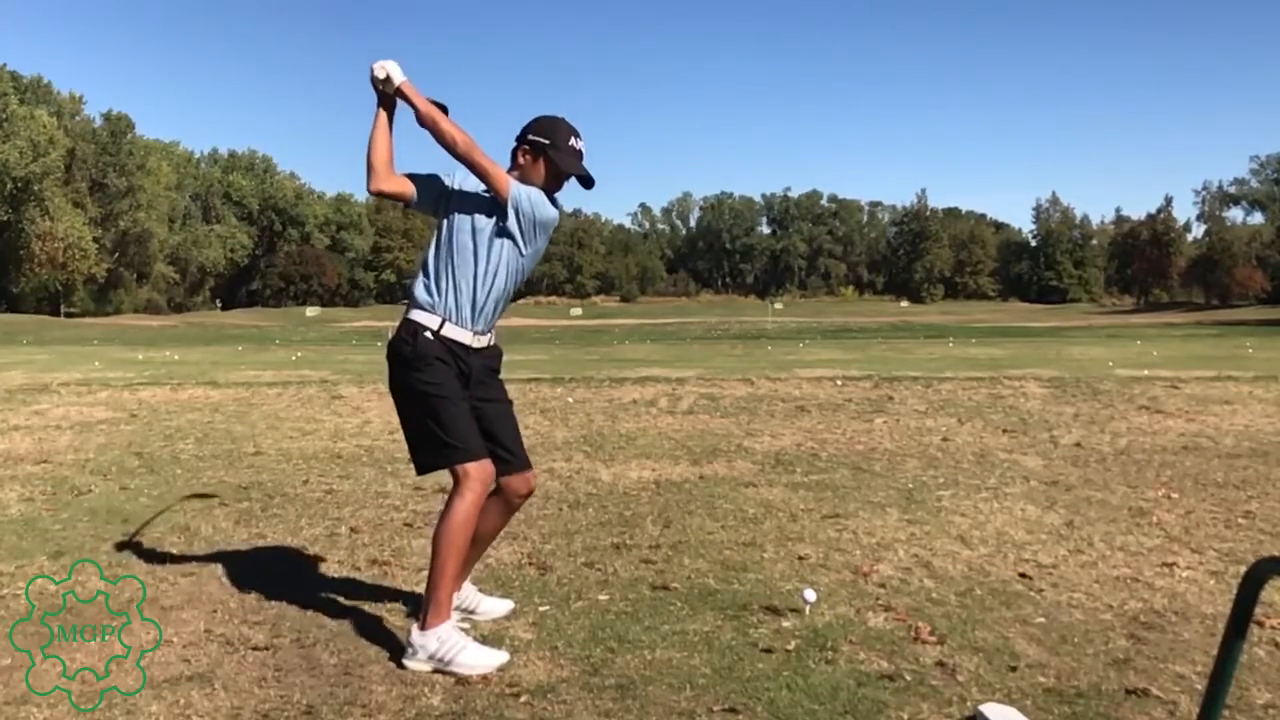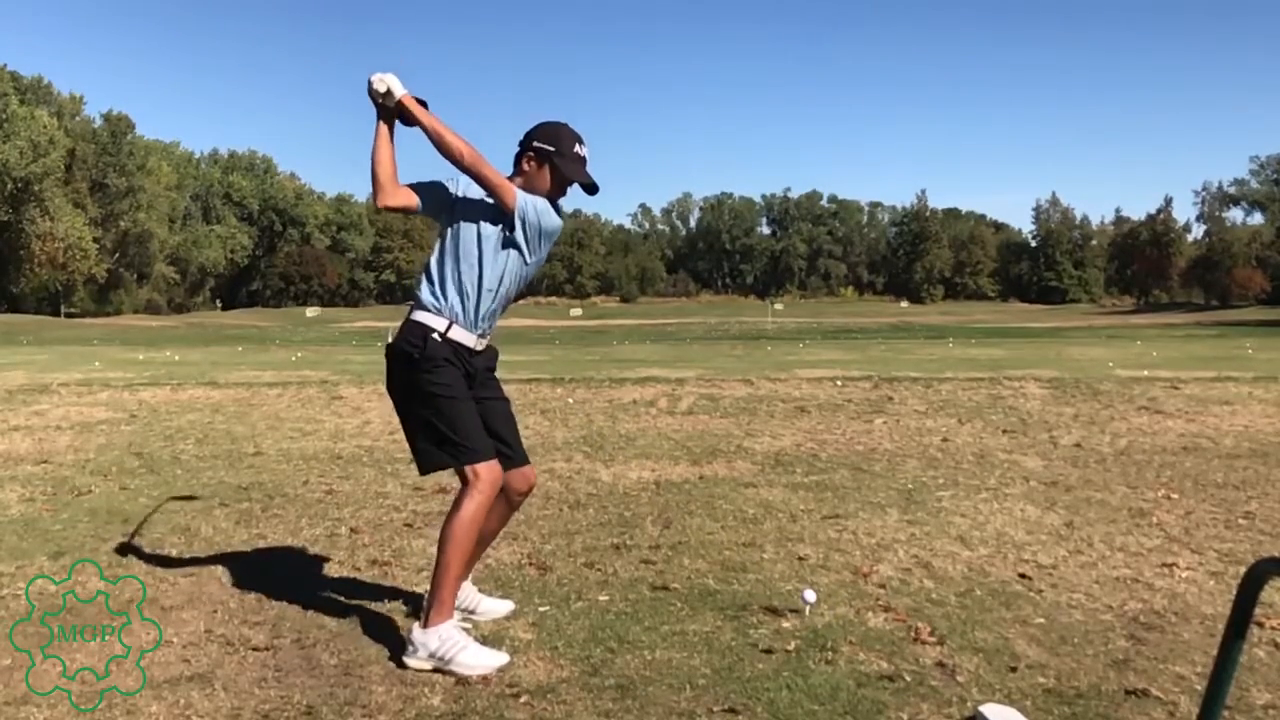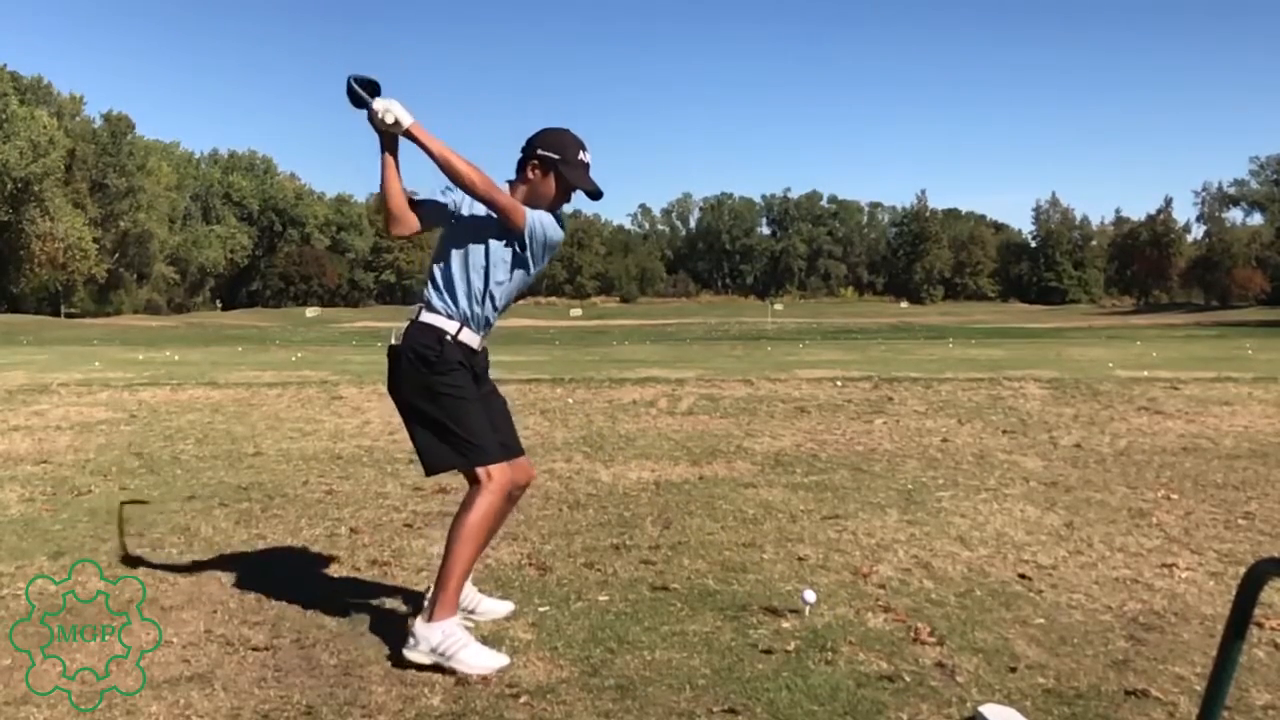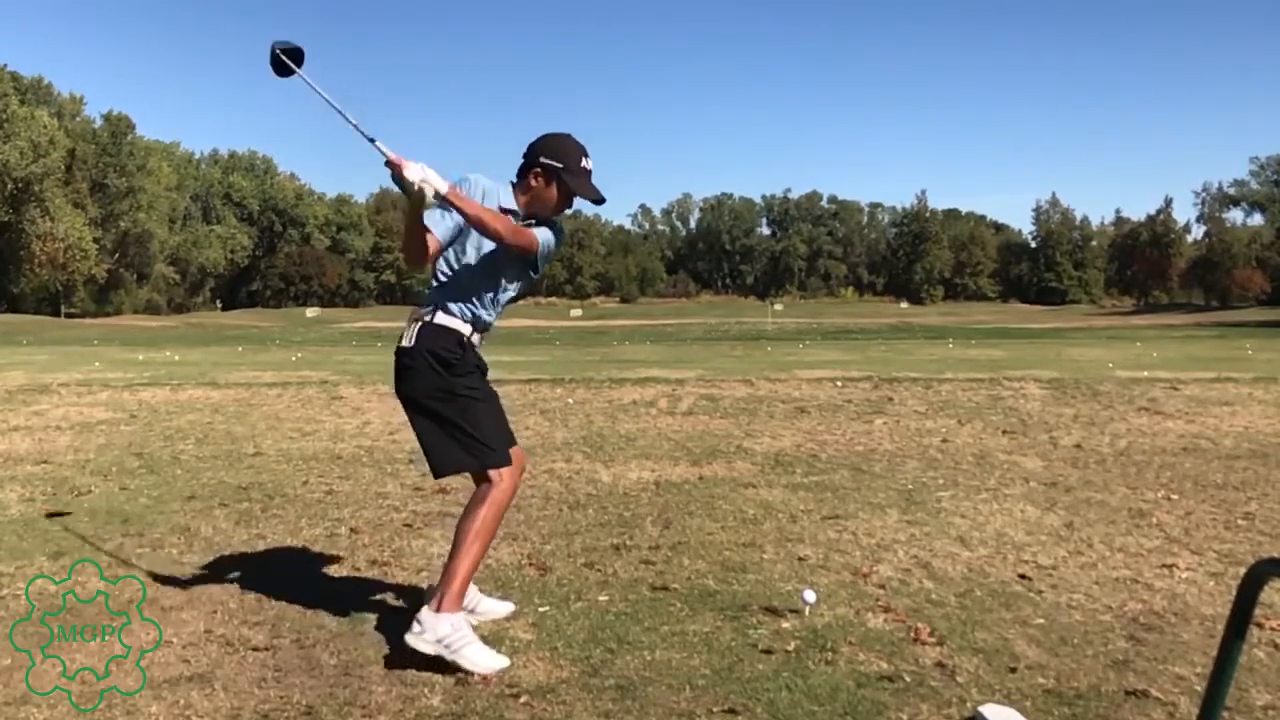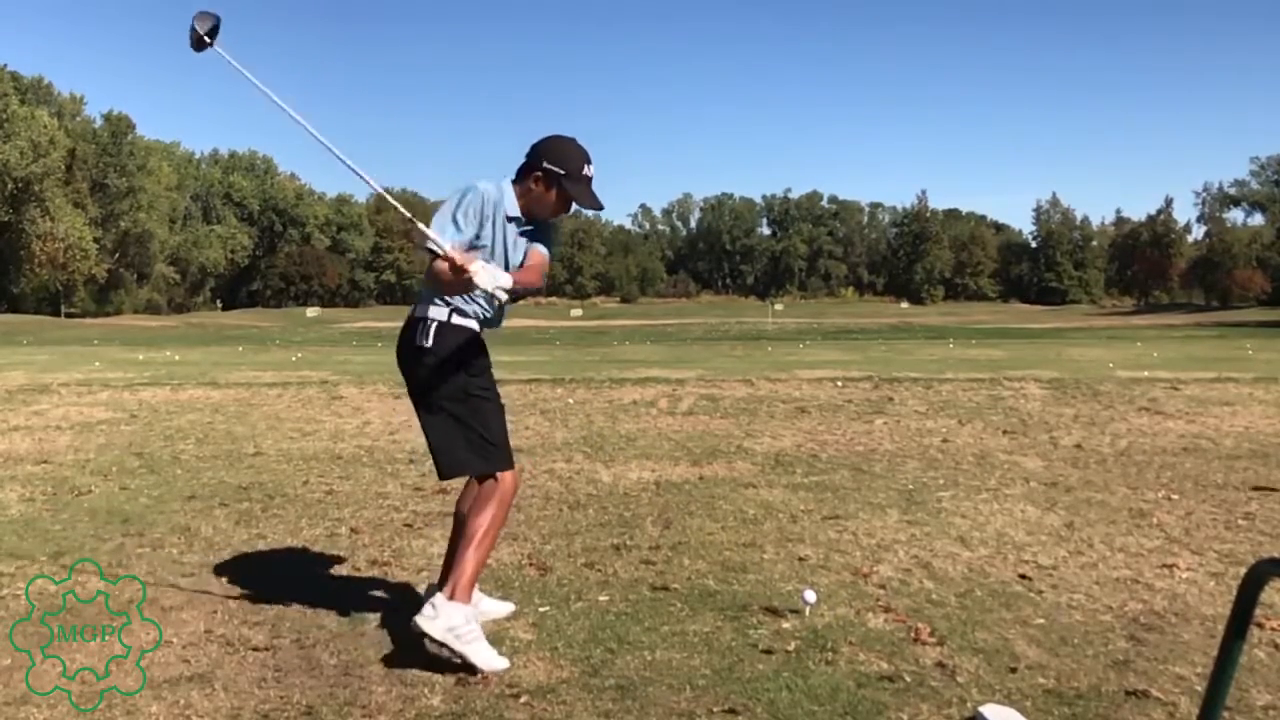
dt=0.3s
person 1, frame 1
left shoulder: (544, 214)
right shoulder: (459, 187)
left elbow: (465, 149)
right elbow: (381, 183)
left wrist: (406, 89)
right wrist: (386, 104)
left hip: (477, 356)
right hip: (426, 348)
left knee: (517, 483)
right knee: (475, 475)
left ankle: (453, 587)
right ankle: (432, 631)
person 1, frame 2
left shoulder: (547, 222)
right shoulder: (463, 194)
left elbow: (471, 161)
right elbow: (387, 197)
left wrist: (408, 102)
right wrist: (385, 116)
left hip: (473, 356)
right hip: (427, 349)
left knee: (519, 480)
right knee: (484, 476)
left ankle: (453, 587)
right ankle: (433, 630)
person 1, frame 3
left shoulder: (549, 232)
right shoulder: (465, 193)
left elbow: (488, 195)
right elbow: (401, 225)
left wrist: (414, 130)
right wrist: (390, 147)
left hip: (466, 355)
right hip: (430, 350)
left knee: (517, 474)
right knee: (492, 476)
left ankle: (454, 588)
right ankle: (436, 625)
person 1, frame 4
left shoulder: (547, 236)
right shoulder: (475, 189)
left elbow: (510, 236)
right elbow: (417, 258)
left wrist: (443, 191)
right wrist: (415, 200)
left hip: (458, 354)
right hip: (436, 348)
left knee: (511, 463)
right knee: (498, 478)
left ankle: (455, 590)
right ankle: (441, 619)
person 1, frame 5
left shoulder: (539, 226)
right shoulder: (481, 197)
left elbow: (535, 272)
right elbow: (437, 272)
left wrist: (505, 279)
right wrist: (466, 269)
left hip: (456, 345)
right hip: (441, 341)
left knee: (488, 465)
right knee: (499, 478)
left ankle: (452, 587)
right ankle: (452, 607)
